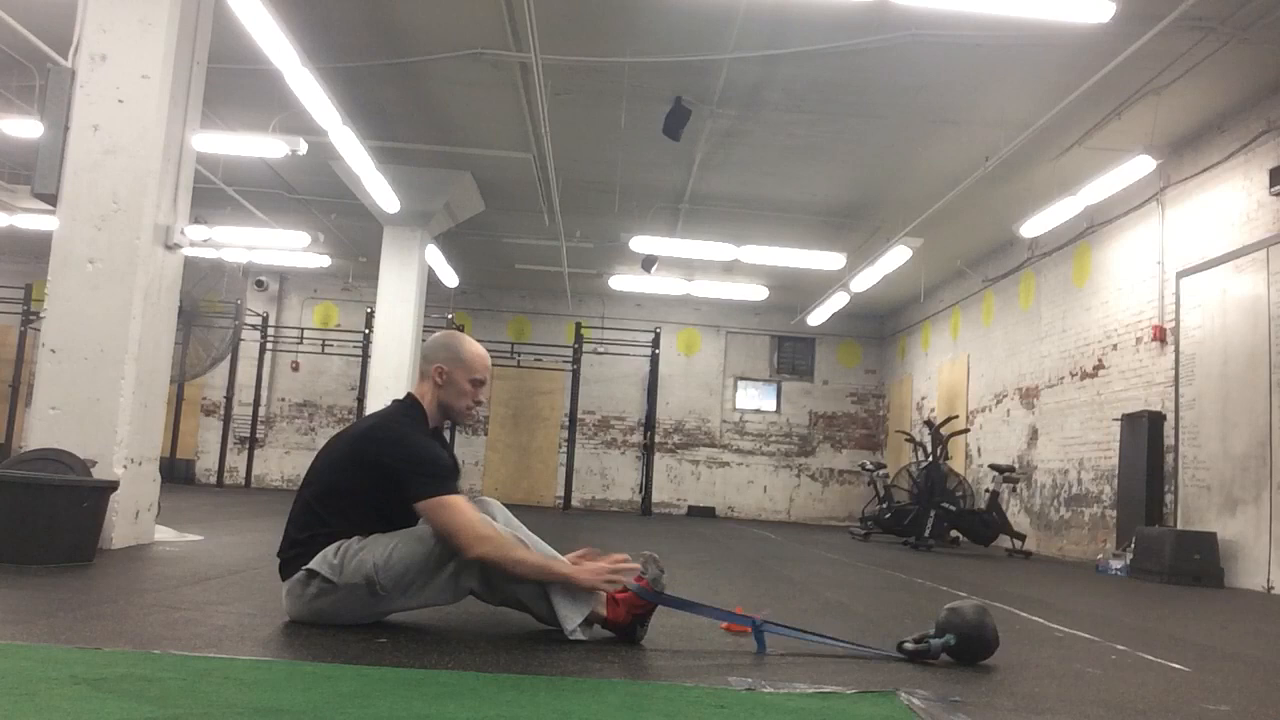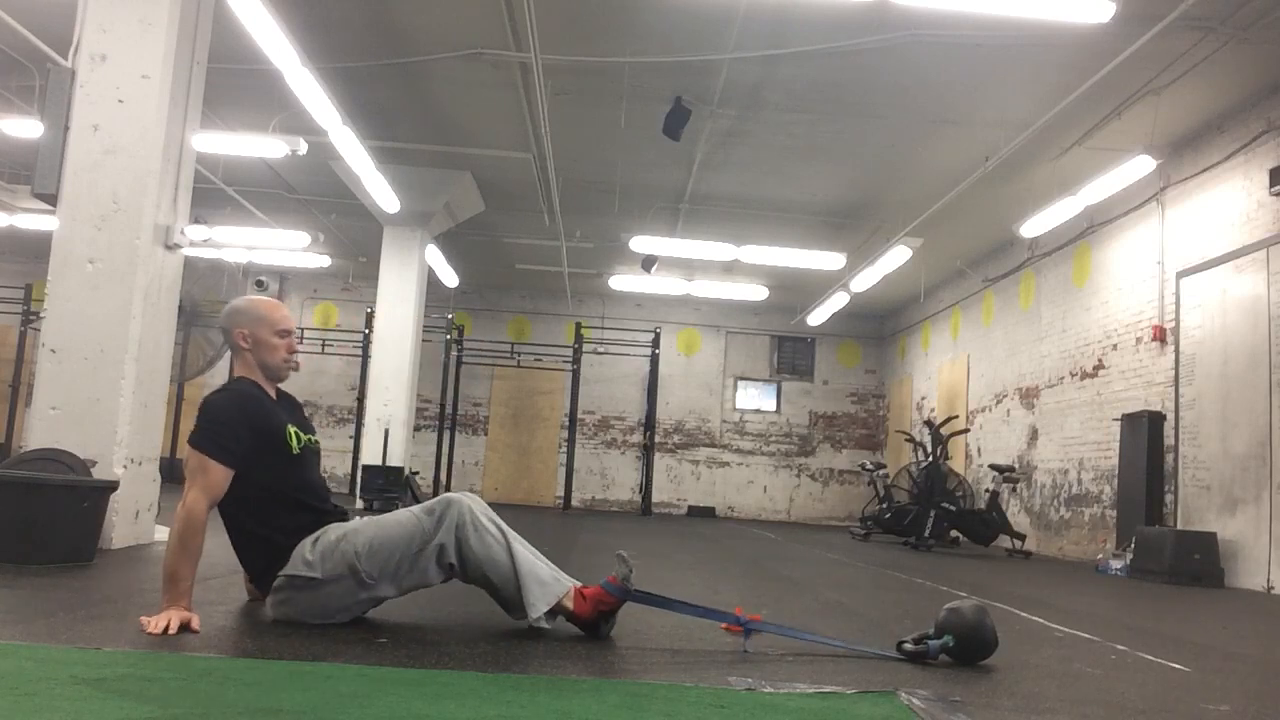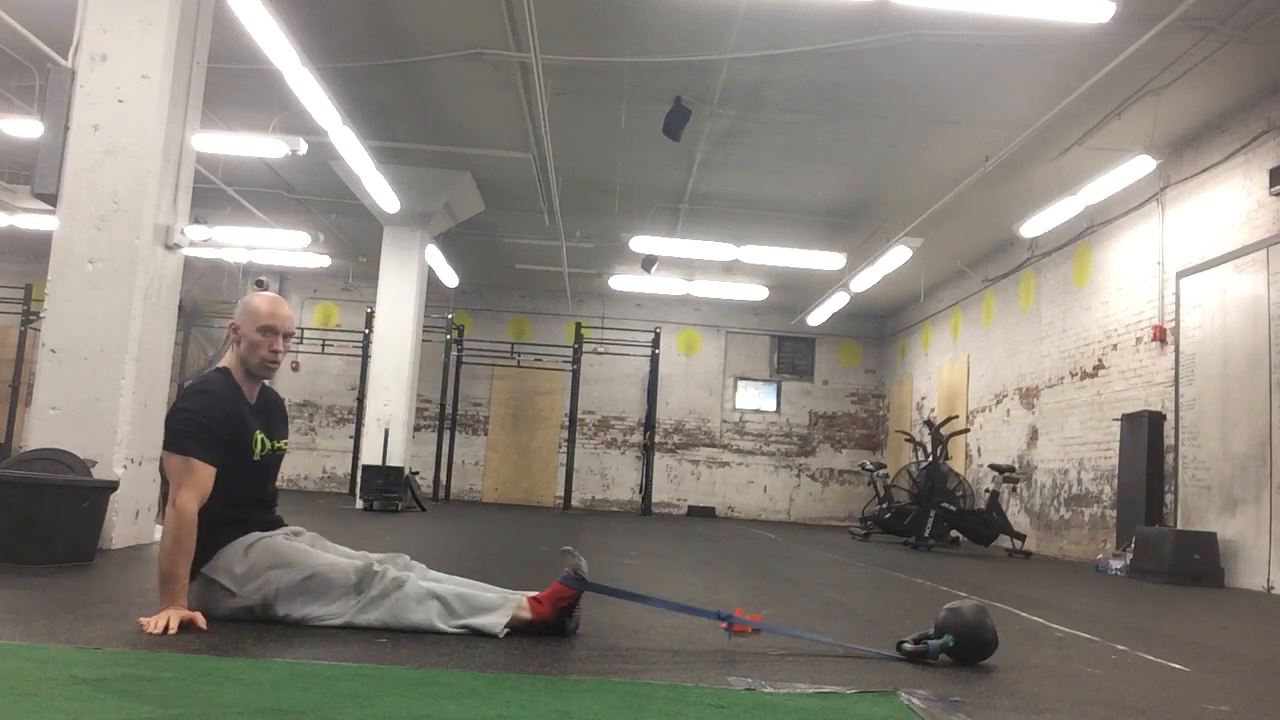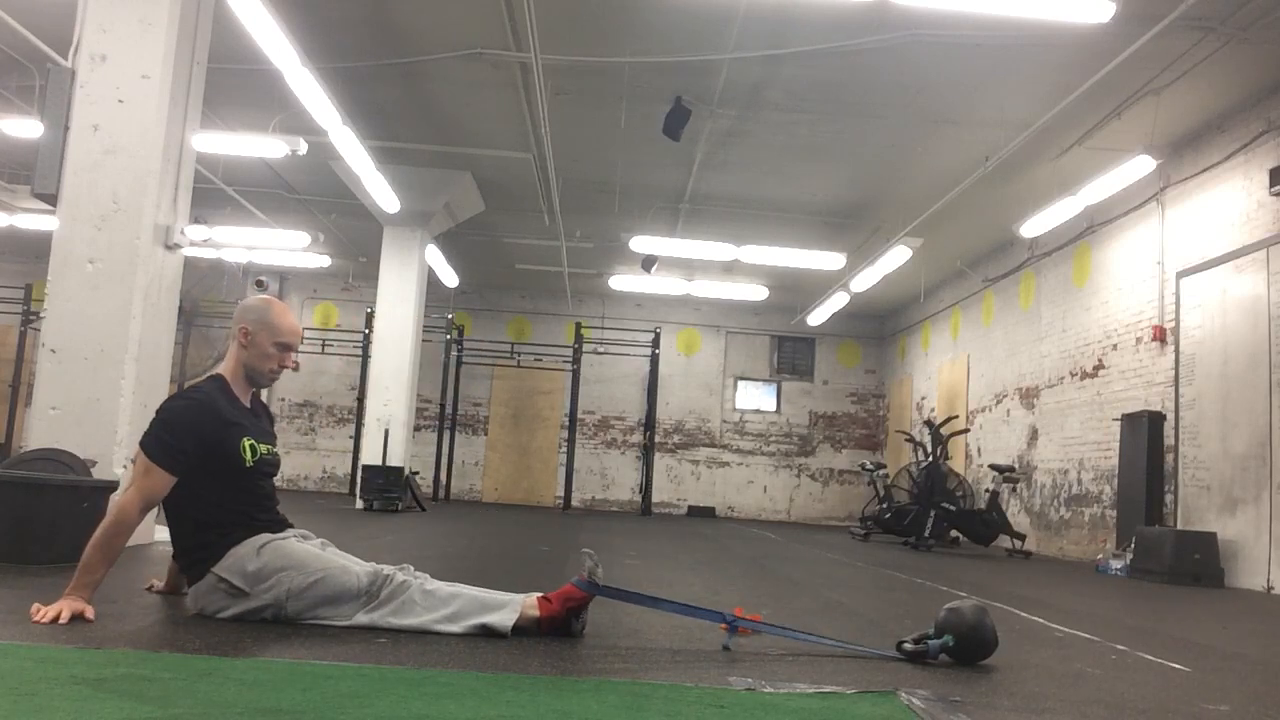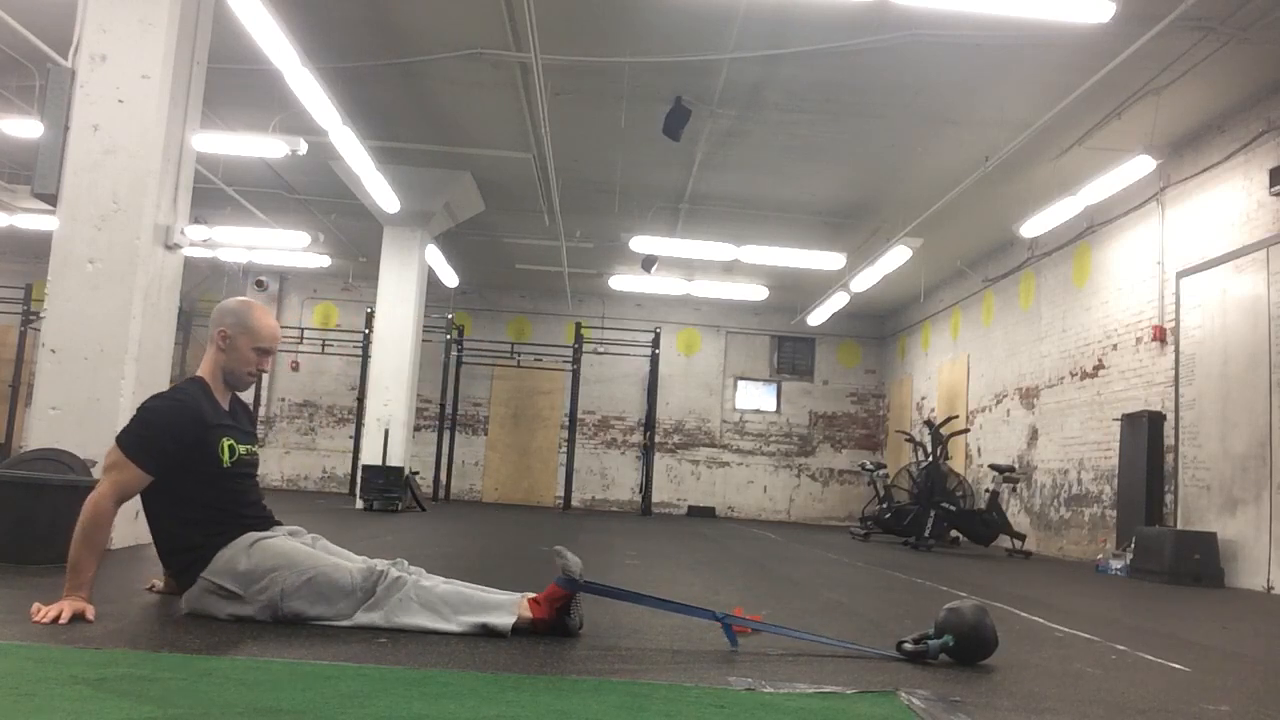
dt=1s
person 1, frame 1
left shoulder: (413, 428)
right shoulder: (408, 440)
right elbow: (477, 545)
right wrist: (574, 575)
left hip: (347, 566)
right hip: (318, 583)
left knee: (485, 513)
right knee: (474, 535)
left ankle: (596, 604)
right ankle: (604, 610)
person 1, frame 2
left shoulder: (285, 406)
right shoulder: (230, 407)
right elbow: (195, 504)
left wrist: (262, 579)
right wrist: (176, 603)
left hip: (331, 542)
right hip: (302, 571)
left knee: (461, 505)
right knee: (455, 514)
left ankle: (562, 597)
right ankle: (575, 603)
person 1, frame 3
left shoulder: (273, 405)
right shoulder: (206, 402)
right elbow: (184, 504)
right wrist: (173, 601)
left hip: (271, 539)
right hip: (224, 564)
left knee: (390, 569)
right knee: (368, 587)
left ankle: (530, 606)
right ankle: (530, 612)
person 1, frame 4
left shoulder: (258, 413)
right shoulder: (192, 411)
right elbow: (132, 504)
left wrist: (176, 580)
right wrist: (77, 593)
left hip: (282, 545)
right hip: (234, 568)
left knee: (392, 581)
right knee: (383, 591)
left ankle: (536, 608)
right ankle: (541, 612)
person 1, frame 5
left shoulder: (237, 411)
right shoulder: (175, 411)
right elbow: (106, 497)
left wrist: (176, 577)
right wrist: (75, 593)
left hip: (272, 540)
right hip: (226, 566)
left knee: (390, 576)
right knee: (379, 590)
left ankle: (530, 606)
right ankle: (534, 612)
